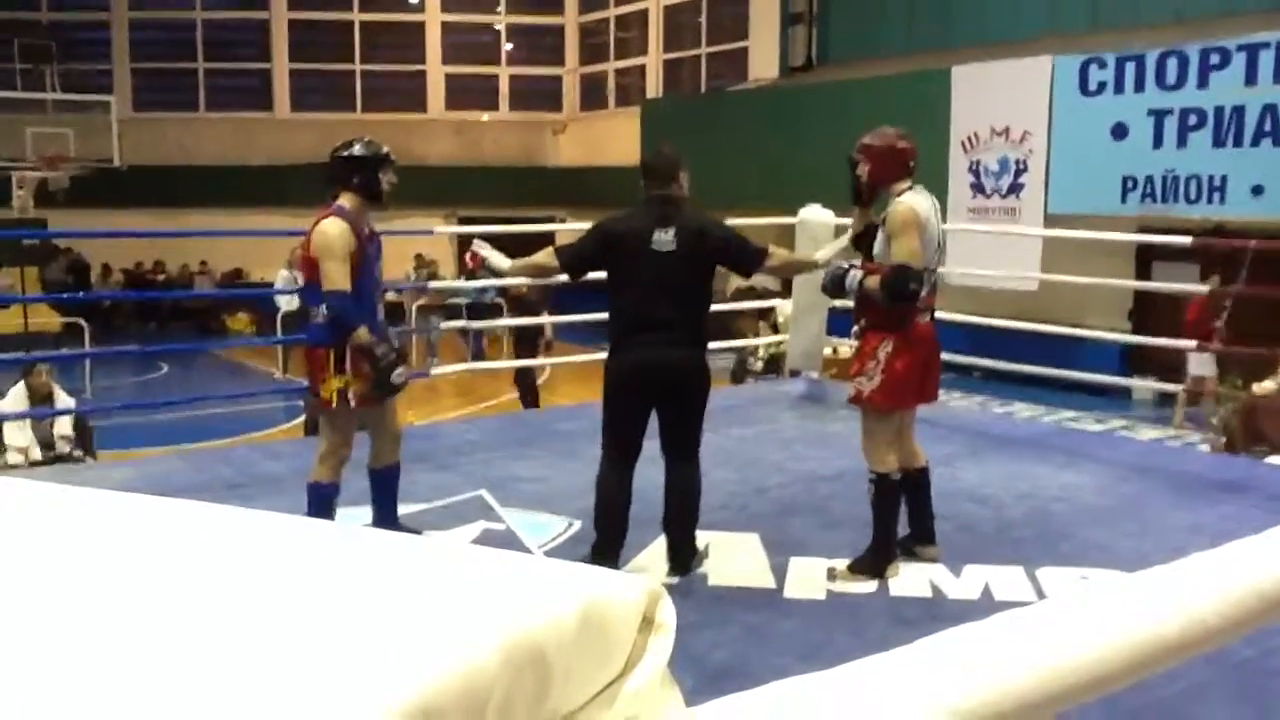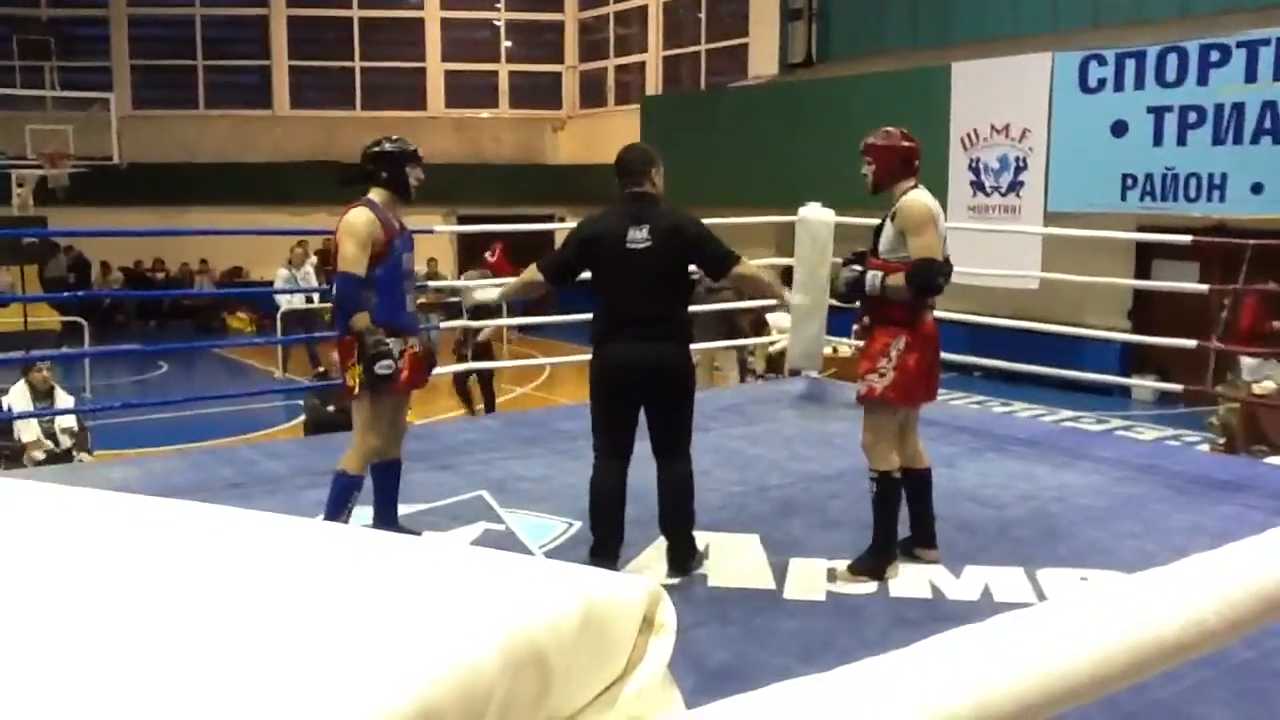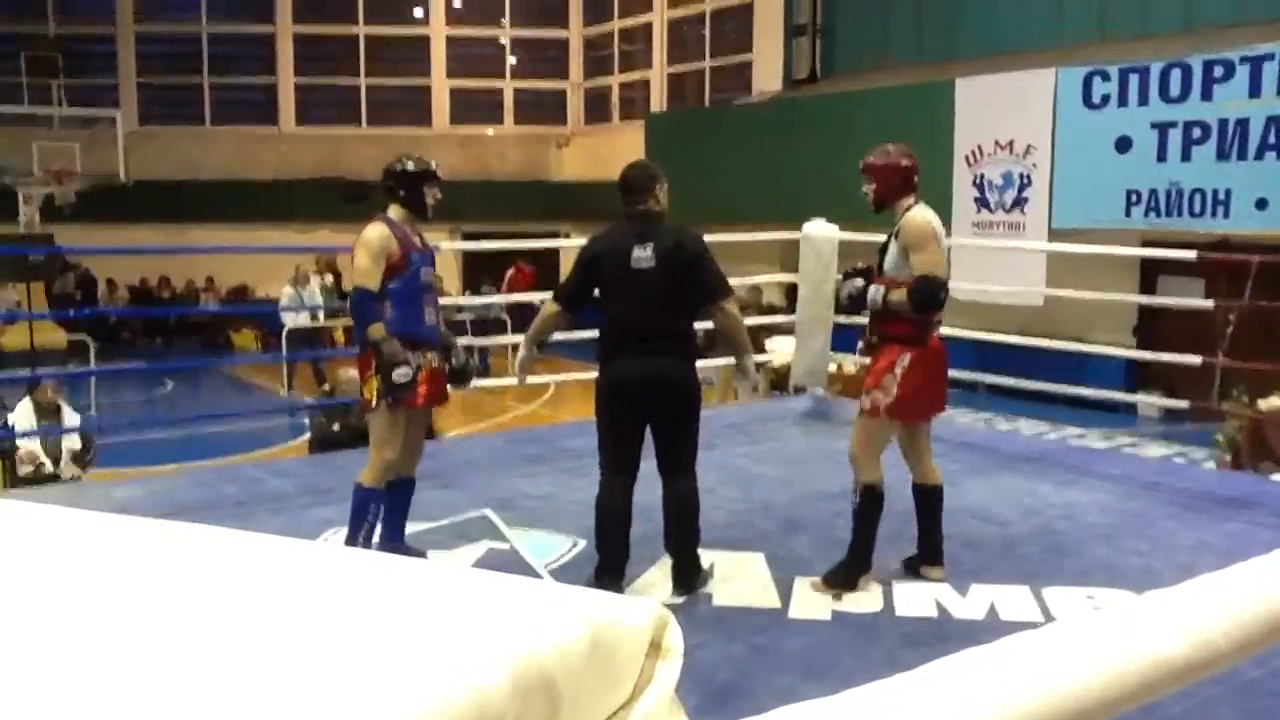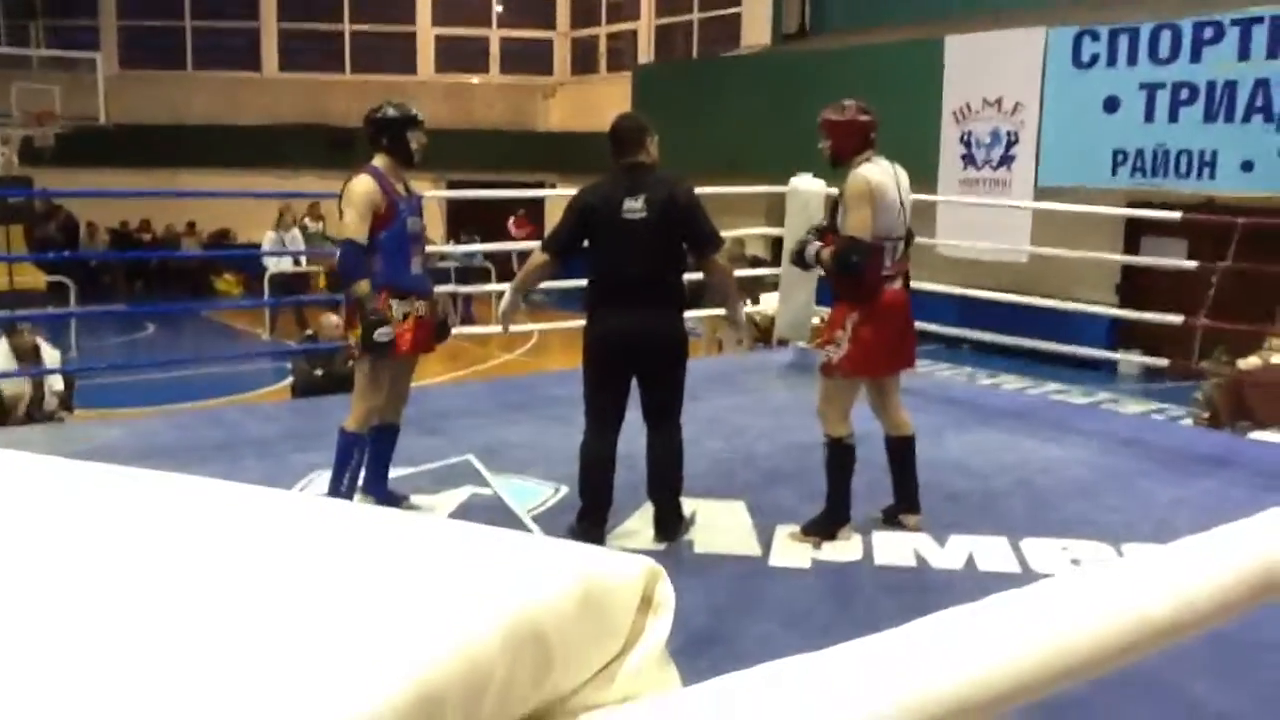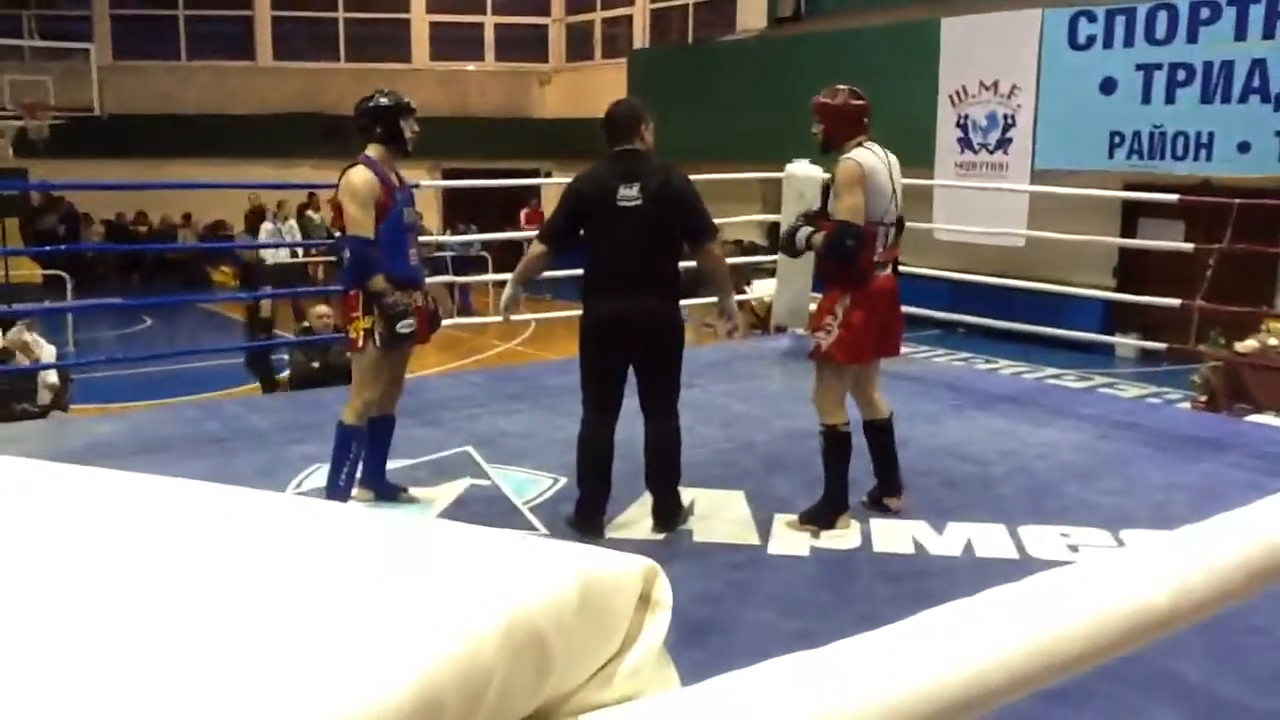
dt=0.5s
person 1, frame 1
left shoulder: (904, 210)
right shoulder: (919, 201)
left elbow: (901, 285)
right elbow: (865, 241)
left wrist: (849, 281)
right wrist: (860, 198)
left hip: (893, 338)
right hip: (912, 334)
left knee: (877, 446)
right knee: (902, 438)
left ankle: (881, 554)
right ankle: (922, 536)
person 1, frame 2
left shoulder: (913, 206)
right shoulder: (909, 205)
left elbow: (929, 278)
left wrist: (870, 282)
right wrist: (868, 267)
left hip: (900, 338)
right hip: (903, 334)
left knee: (877, 443)
right knee: (904, 437)
left ankle: (882, 555)
right ankle: (923, 538)
person 1, frame 3
left shoulder: (916, 223)
right shoulder: (913, 221)
left elbow: (930, 296)
left wrist: (872, 296)
right wrist: (871, 283)
left hip: (906, 353)
right hip: (908, 349)
left knee: (863, 453)
right knee: (917, 452)
left ankle: (857, 565)
right ankle: (930, 557)
person 1, frame 4
left shoulder: (859, 181)
right shoulder: (895, 173)
left elbow: (853, 258)
left wrist: (815, 251)
right wrist: (834, 239)
left hip: (864, 306)
right hip: (893, 299)
left knee: (832, 409)
right knee: (888, 404)
left ankle: (836, 517)
right ankle: (907, 506)
person 1, frame 5
left shoulder: (851, 165)
right shoulder: (886, 158)
left elbow: (844, 243)
left wrist: (803, 237)
right wrist: (825, 224)
left hip: (853, 292)
right hip: (880, 286)
left knee: (828, 397)
right knee: (866, 390)
left ankle: (834, 506)
right ankle: (889, 489)
person 2, frame 1
left shoulder: (617, 228)
right shoulder: (704, 229)
left elbow: (557, 260)
right elbow: (768, 261)
left wrist: (509, 266)
right wrist: (816, 261)
left hip: (629, 360)
right hip: (685, 361)
left knee: (618, 460)
right knee: (682, 459)
left ankle: (605, 557)
right ankle: (682, 554)
person 2, frame 2
left shoulder: (596, 226)
right shoulder: (680, 224)
left elbow: (542, 274)
right elbow: (737, 272)
left wrist: (501, 294)
right wrist: (781, 295)
left hip: (613, 358)
right hip: (669, 357)
left knee: (609, 460)
right knee: (674, 457)
left ankle: (604, 557)
right ankle: (681, 553)
person 2, frame 3
left shoulder: (602, 245)
right shoulder: (684, 241)
left elbow: (559, 306)
right elbow: (722, 307)
left wrist: (528, 346)
right wrist: (745, 355)
left hip: (619, 374)
right hip: (674, 373)
left knee: (616, 477)
right knee: (679, 475)
left ankle: (609, 575)
right ankle: (686, 572)
person 2, frame 4
left shoulder: (592, 196)
right shoulder: (676, 193)
left elbow: (547, 256)
right elbow: (712, 261)
left wrist: (514, 294)
right wrist: (734, 306)
left hip: (607, 326)
right hip: (662, 326)
left knee: (601, 426)
right knee: (664, 425)
left ankle: (591, 523)
right ankle: (668, 520)
person 2, frame 5
left shoulder: (587, 183)
right shoulder: (670, 180)
left elbow: (544, 246)
right elbow: (706, 248)
left wrist: (514, 285)
right wrist: (726, 296)
left hip: (603, 313)
right hip: (658, 312)
left knee: (598, 416)
right knee: (661, 414)
left ankle: (589, 513)
right ankle: (666, 510)
person 3, frame 1
left shoulder: (363, 226)
right shoulder: (333, 230)
right elbow: (339, 305)
left wrist: (383, 347)
right wrist: (377, 354)
left hip: (366, 350)
right hip: (340, 355)
left knee: (388, 437)
right knee: (336, 450)
left ankle: (386, 525)
person 3, frame 2
left shoulder: (395, 221)
right shoulder: (361, 219)
right elbow: (348, 290)
left wrist: (417, 339)
right wrist: (371, 343)
left hip: (399, 343)
right hip: (372, 346)
left knee: (393, 436)
right knee: (368, 442)
left ankle: (386, 523)
person 3, frame 3
left shoulder: (419, 240)
right shoulder: (378, 235)
right elbow: (363, 303)
left wrist: (448, 348)
right wrist: (388, 352)
left hip: (422, 359)
right hip: (391, 361)
left knee: (410, 455)
right knee: (384, 457)
left ankle: (392, 541)
right ankle: (356, 550)
person 3, frame 4
left shoulder: (405, 188)
right shoulder: (365, 186)
right elbow: (351, 256)
left wrist: (432, 304)
right wrist: (370, 310)
left hip: (409, 309)
right hip: (381, 310)
left knee: (394, 403)
right knee: (367, 405)
left ankle: (375, 487)
right ankle: (338, 498)
person 3, frame 5
left shoulder: (396, 177)
right shoulder: (361, 178)
right elbow: (361, 252)
left wrist: (423, 295)
right wrist: (388, 302)
left hip: (402, 298)
right hip: (374, 303)
left knee: (389, 394)
right knee: (365, 398)
left ankle: (373, 479)
right ankle: (337, 492)
